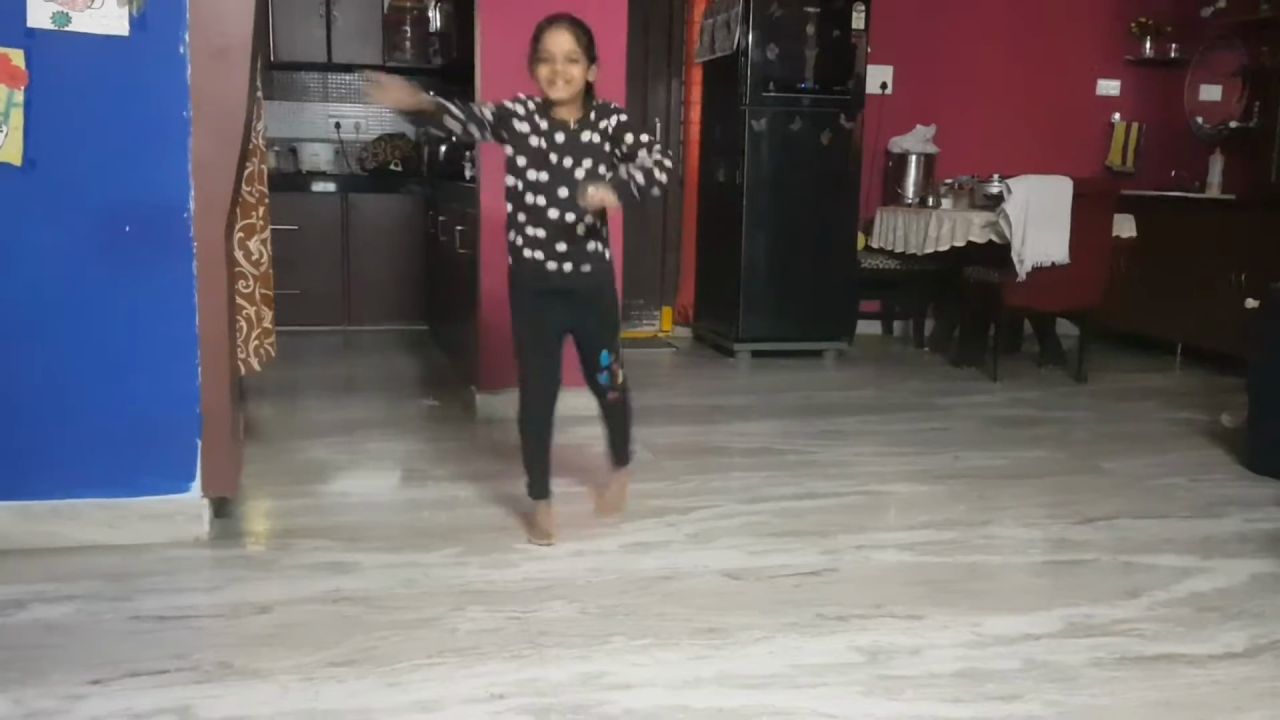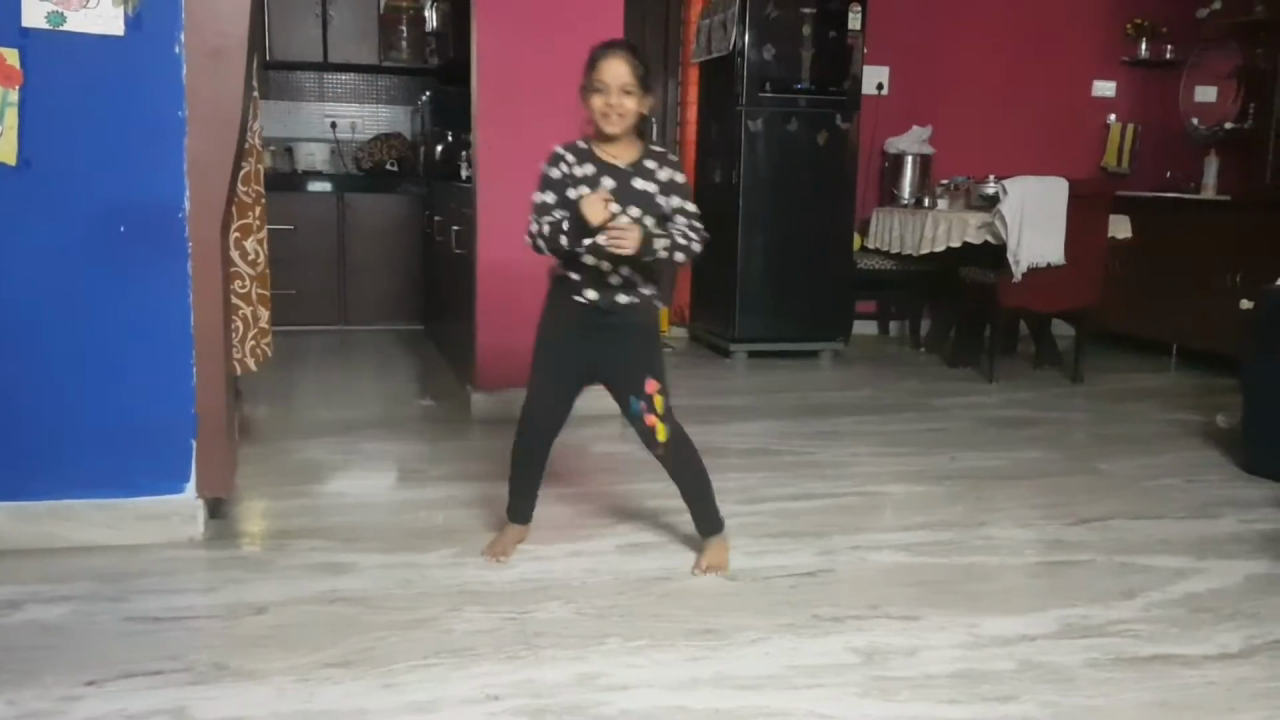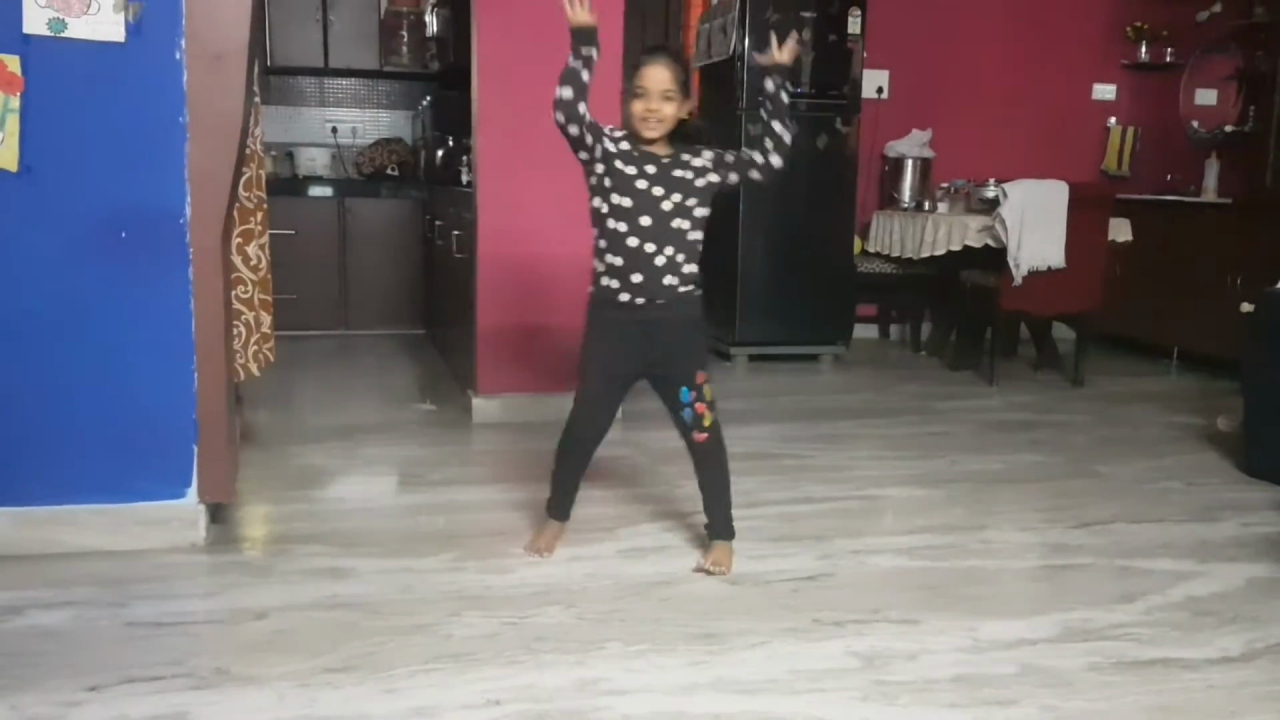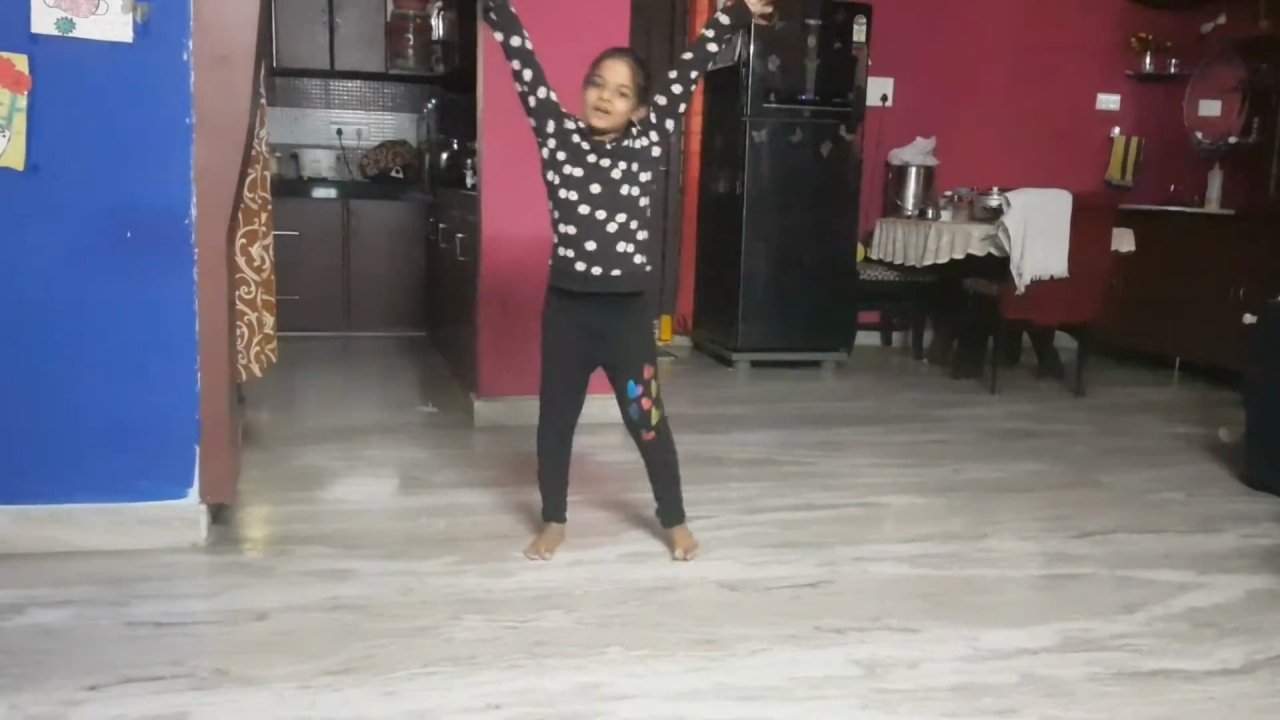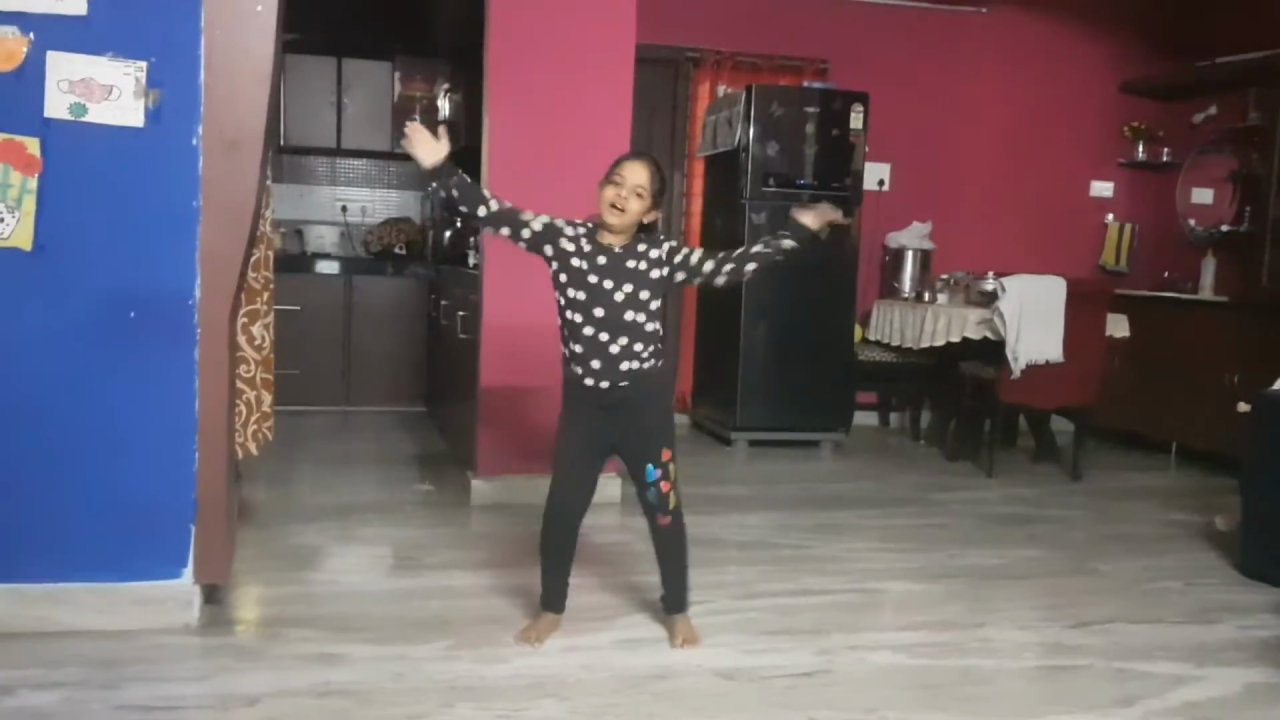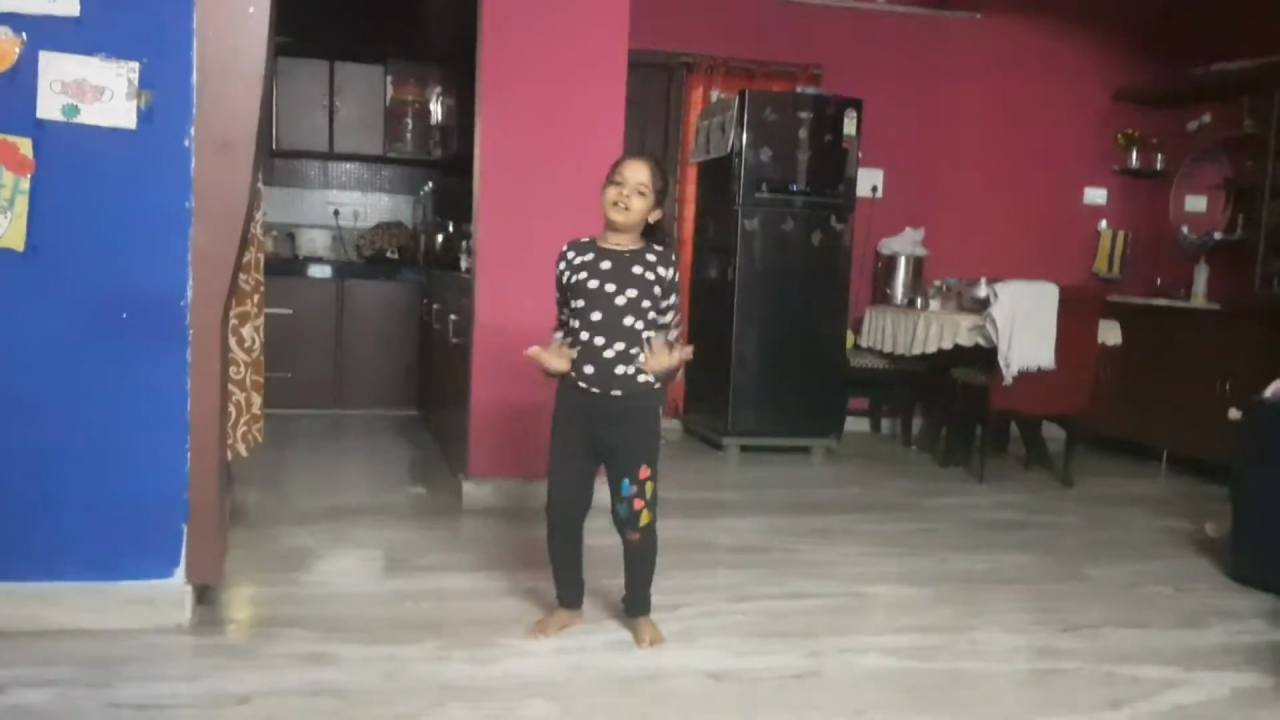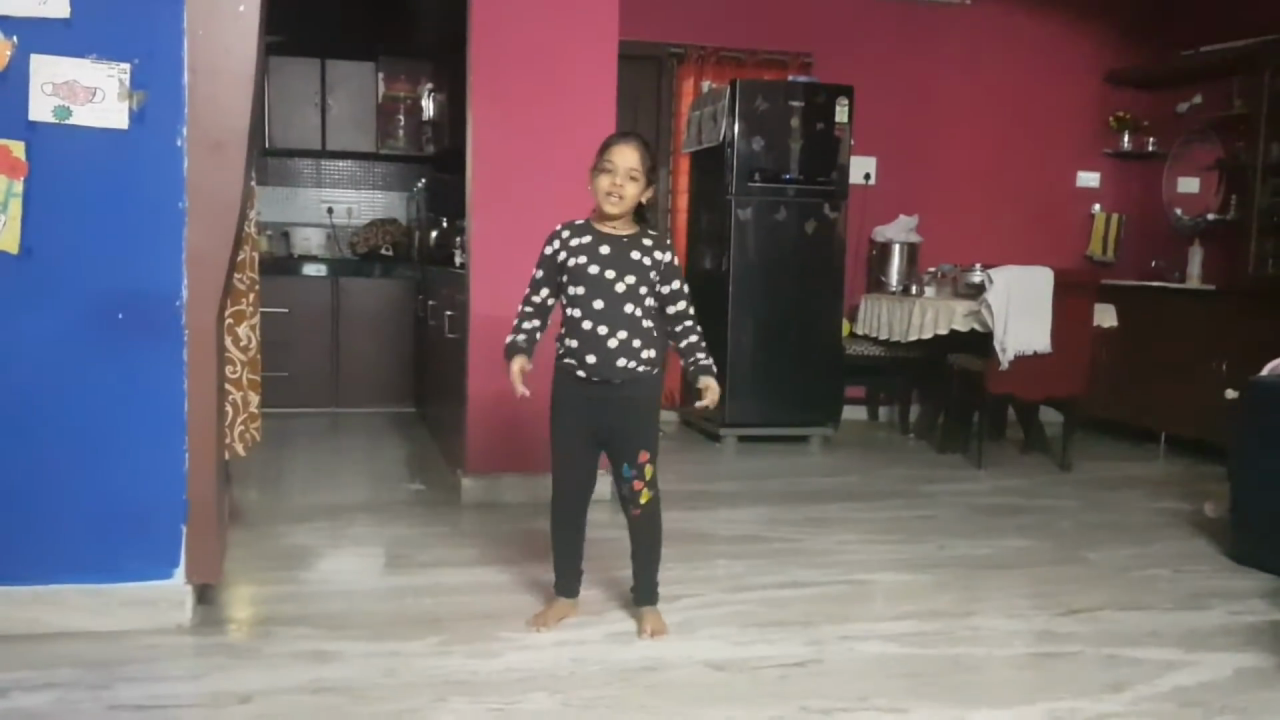
dt=0.7s
person 1, frame 1
left shoulder: (611, 123)
right shoulder: (515, 116)
left elbow: (657, 164)
right elbow: (458, 114)
left wrist: (614, 190)
right wrist: (412, 99)
left hip: (590, 280)
right hip: (534, 283)
left knee: (607, 382)
right knee: (535, 393)
left ankle: (619, 465)
right ankle: (540, 501)
person 1, frame 2
left shoulder: (663, 168)
right shoulder: (565, 161)
left elbow: (691, 239)
right elbow: (540, 235)
left wrist: (641, 241)
right wrist: (583, 224)
left hip: (633, 324)
right hip: (570, 318)
left knee: (662, 432)
right knee: (537, 423)
left ankle: (713, 531)
right ankle: (517, 521)
person 1, frame 3
left shoulder: (702, 167)
right shoulder: (604, 154)
left elbow: (770, 156)
right elbow: (568, 109)
left wrist: (775, 78)
left hip: (679, 321)
right hip: (613, 318)
left knee: (701, 427)
right knee: (585, 423)
left ankle: (721, 534)
right ankle: (556, 516)
person 1, frame 4
left shoulder: (648, 140)
right shoulder: (556, 133)
left elbow: (688, 72)
right elbow: (523, 62)
left hip: (627, 308)
right hip: (568, 305)
left knee: (647, 422)
right knee: (556, 418)
left ankle: (674, 520)
right ankle: (553, 521)
person 1, frame 5
left shoulder: (664, 254)
right shoulder: (564, 236)
left elbow: (731, 268)
right elbow: (497, 216)
left wrist: (797, 229)
right wrist: (442, 168)
left hip: (647, 403)
right hip: (585, 401)
left knee: (664, 508)
right knee: (562, 509)
left ankle: (677, 608)
right ankle: (551, 608)
person 1, frame 6
left shoulder: (662, 265)
right shoulder: (574, 256)
left elbow: (671, 338)
right elbow: (563, 330)
left wrist: (666, 361)
right wrist: (553, 357)
left hip: (635, 410)
right hip: (576, 405)
left knee: (636, 518)
right knee: (563, 510)
left ankle: (639, 611)
right ankle: (568, 604)
person 1, frame 7
left shoulder: (658, 250)
right shoulder: (564, 240)
left elbow: (681, 317)
right elbow: (532, 308)
left wrist: (704, 372)
right wrist: (518, 351)
left hip: (635, 395)
right hip: (574, 390)
left knee: (640, 499)
right knee: (569, 496)
left ankle: (646, 600)
right ankle: (568, 592)
